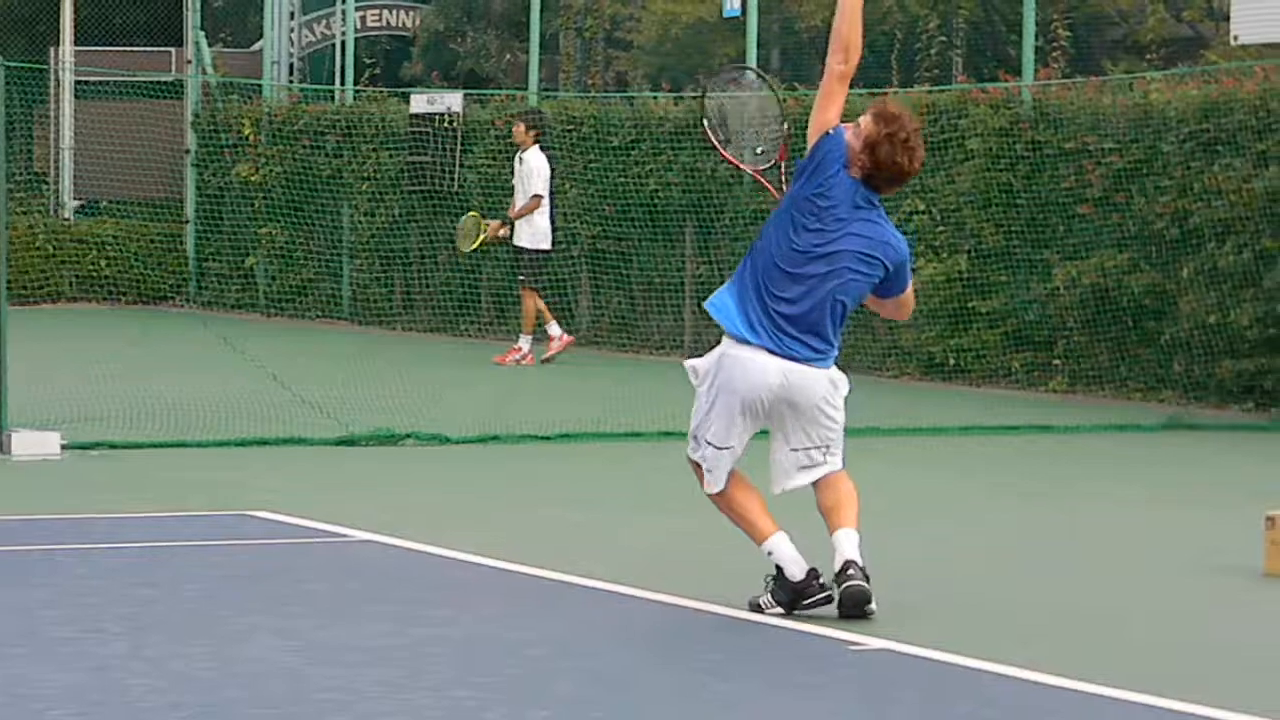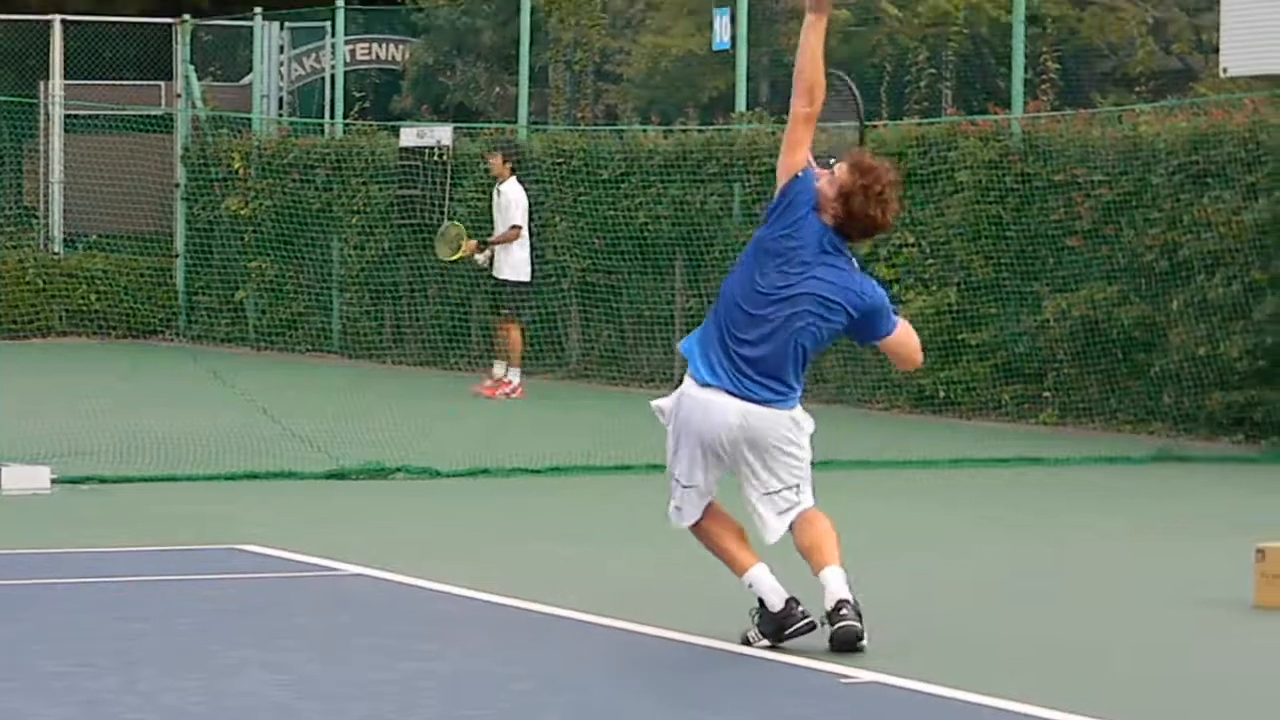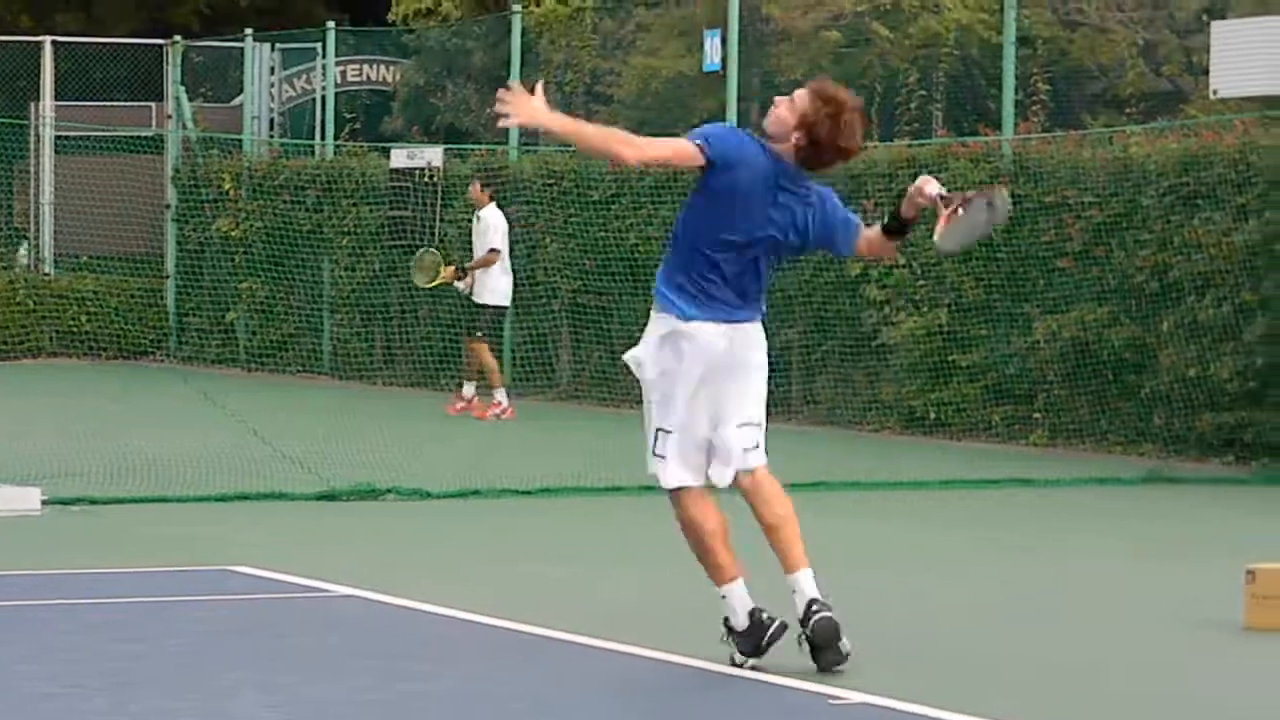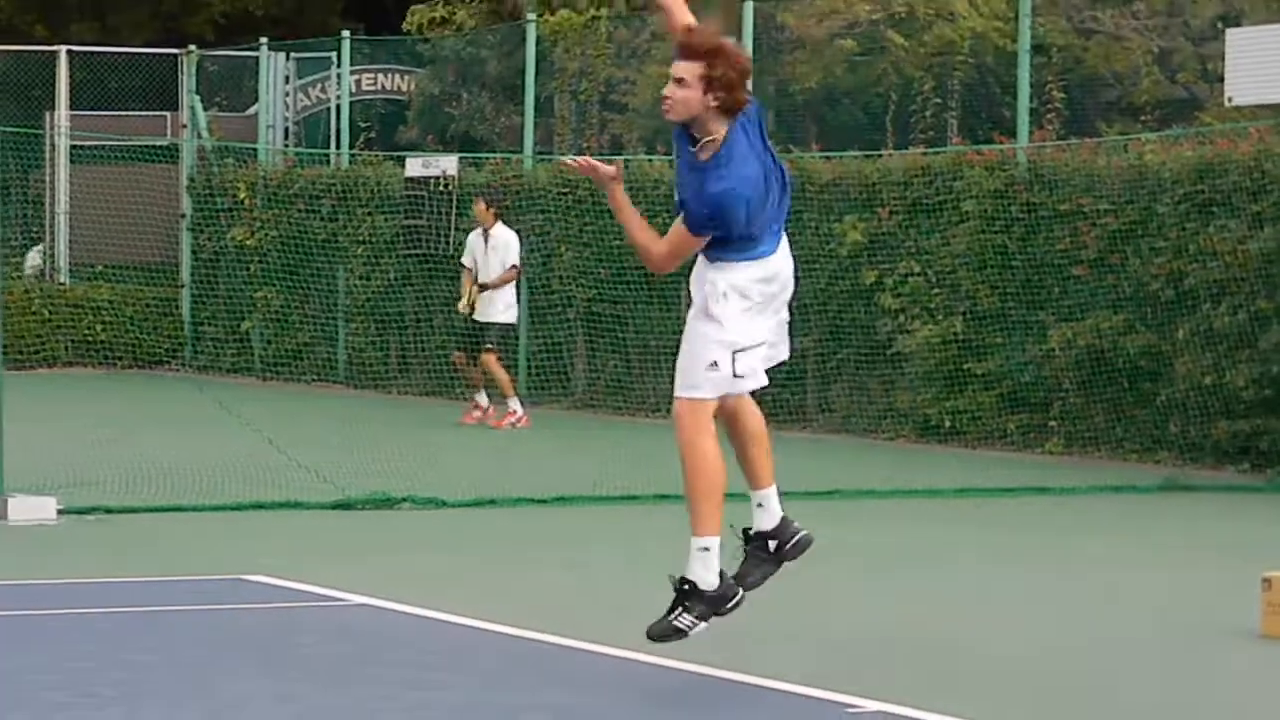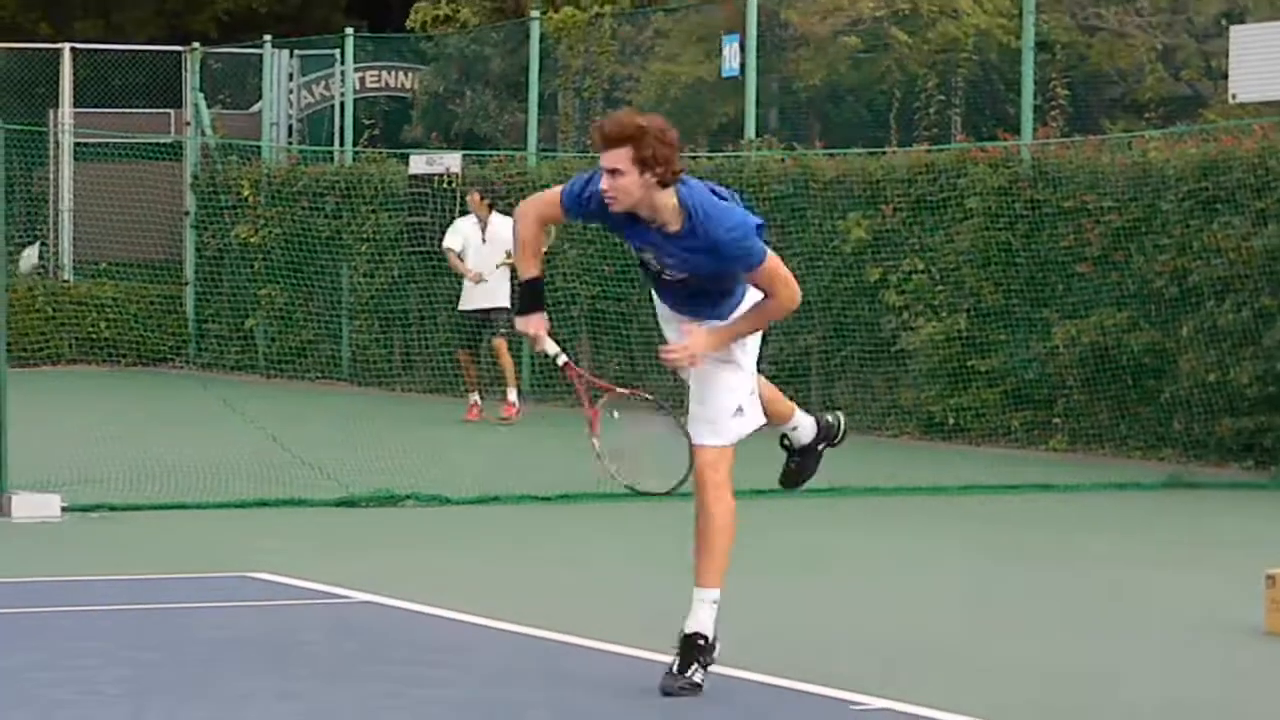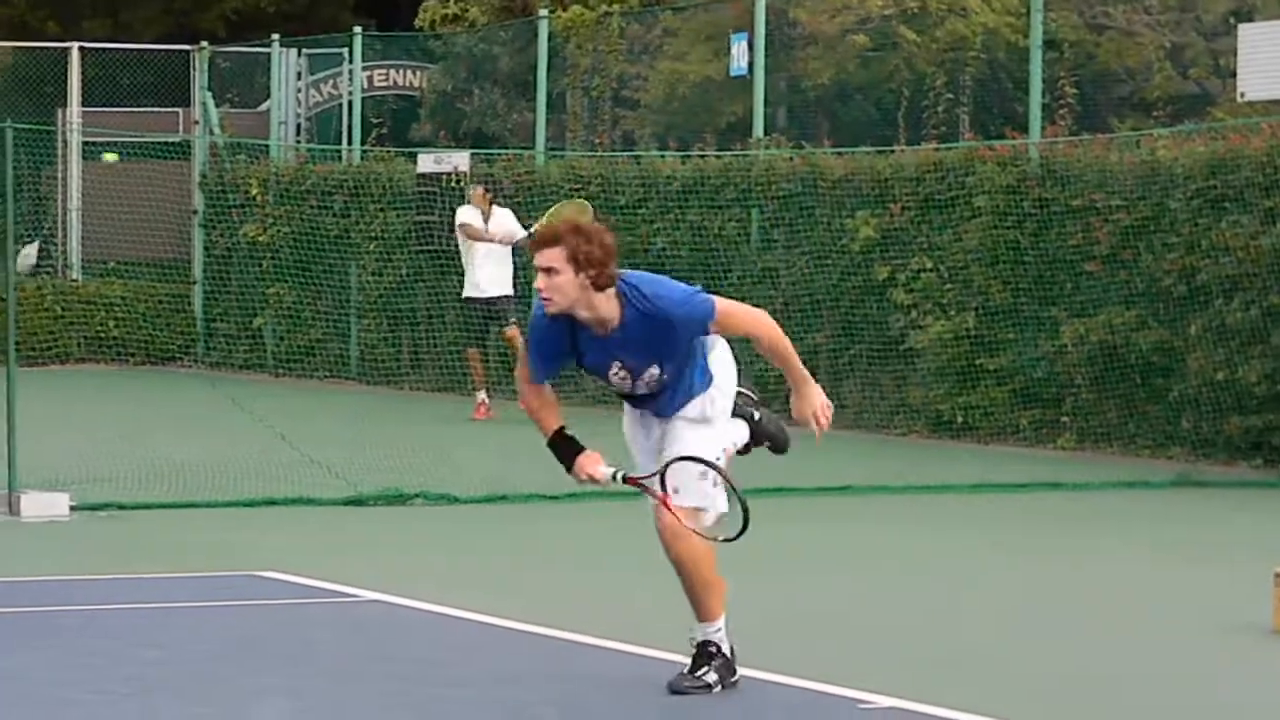
dt=0.2s
person 1, frame 1
left shoulder: (826, 171)
right shoulder: (890, 245)
left elbow: (840, 65)
right elbow: (898, 311)
left hip: (745, 360)
right hip: (813, 376)
left knee: (709, 467)
right knee: (828, 472)
left ankle: (794, 572)
right ankle: (849, 564)
person 1, frame 2
left shoulder: (794, 217)
right shoulder: (859, 292)
left elbow: (805, 109)
right elbow: (911, 357)
left hip: (706, 402)
right hip: (773, 416)
left knee: (695, 509)
right knee: (802, 514)
left ankle: (777, 604)
right ankle: (840, 604)
person 1, frame 3
left shoulder: (735, 150)
right shoulder: (817, 205)
left elbow: (633, 152)
right elbow: (879, 247)
left wrist: (546, 119)
left hip: (684, 333)
right hip: (741, 339)
left knee: (686, 482)
right knee: (752, 474)
left ankle: (746, 621)
right ankle: (813, 608)
person 1, frame 4
left shoulder: (720, 189)
right shoulder: (720, 107)
left elbow: (661, 260)
left wrist: (614, 190)
left hip: (739, 277)
right hip: (761, 264)
left knee: (693, 414)
right knee: (733, 400)
left ankle: (704, 580)
right ankle: (772, 528)
person 1, frame 5
left shoulder: (720, 227)
right shoulder: (604, 192)
left elbow: (787, 295)
right elbow: (530, 213)
left wrist: (710, 340)
right wrist: (530, 301)
left hip: (729, 322)
right hip: (677, 308)
left knee: (710, 469)
right knee: (735, 392)
left ankle: (701, 632)
right ankle: (809, 431)
person 1, frame 6
left shoulder: (665, 302)
right shoulder: (549, 327)
left elbow: (756, 322)
right elbow: (531, 385)
left wrist: (804, 385)
right wrist: (571, 452)
left hip: (699, 390)
right hip: (644, 404)
left knee: (675, 524)
right knee: (665, 503)
left ankle: (715, 648)
right ankle: (742, 429)
person 2, frame 1
left shoulder: (536, 162)
right shoulder: (520, 158)
left elbow: (535, 202)
left wrist: (506, 221)
right wrist: (508, 222)
left hip: (533, 238)
right hip: (523, 237)
left knee: (527, 291)
right knee: (529, 291)
left ankle: (523, 349)
right ankle: (558, 335)
person 2, frame 2
left shoulder: (514, 193)
right shoulder: (499, 189)
left elbow: (515, 232)
left wrist: (482, 244)
right wrist: (489, 250)
left hip: (514, 271)
right hip: (502, 269)
left knee: (510, 324)
right knee: (501, 323)
left ankle: (514, 382)
right ankle: (498, 375)
person 2, frame 3
left shoulder: (494, 218)
right shoulder: (478, 216)
left elbow: (492, 257)
left wrist: (460, 270)
right wrist: (470, 276)
left hip: (494, 295)
right hip: (481, 293)
left knee: (480, 346)
right knee: (472, 343)
left ankle: (502, 403)
right ankle: (468, 396)
person 2, frame 4
left shoulder: (508, 236)
right shoulder: (473, 237)
left elbow: (514, 273)
right elbow: (468, 271)
left wrist: (483, 287)
right wrist: (465, 298)
left hip: (501, 313)
right hip: (480, 312)
left knee: (488, 359)
right knee: (461, 356)
left ankle: (517, 412)
right ankle: (482, 404)
person 2, frame 5
left shoulder: (506, 223)
right shoulder: (460, 224)
right elbow: (449, 253)
left wrist: (513, 259)
right wrist: (467, 272)
left hip: (497, 300)
right hip: (469, 301)
left knee: (499, 344)
right knee: (465, 353)
left ankle: (513, 402)
right ankle: (475, 401)
person 2, frame 6
left shoulder: (506, 215)
right shoulder: (464, 213)
left elbow: (523, 240)
right elbow: (469, 231)
right wrist: (495, 238)
left hip: (502, 290)
right hip: (474, 292)
left knee: (512, 333)
right knee: (473, 350)
right ankle: (482, 400)
